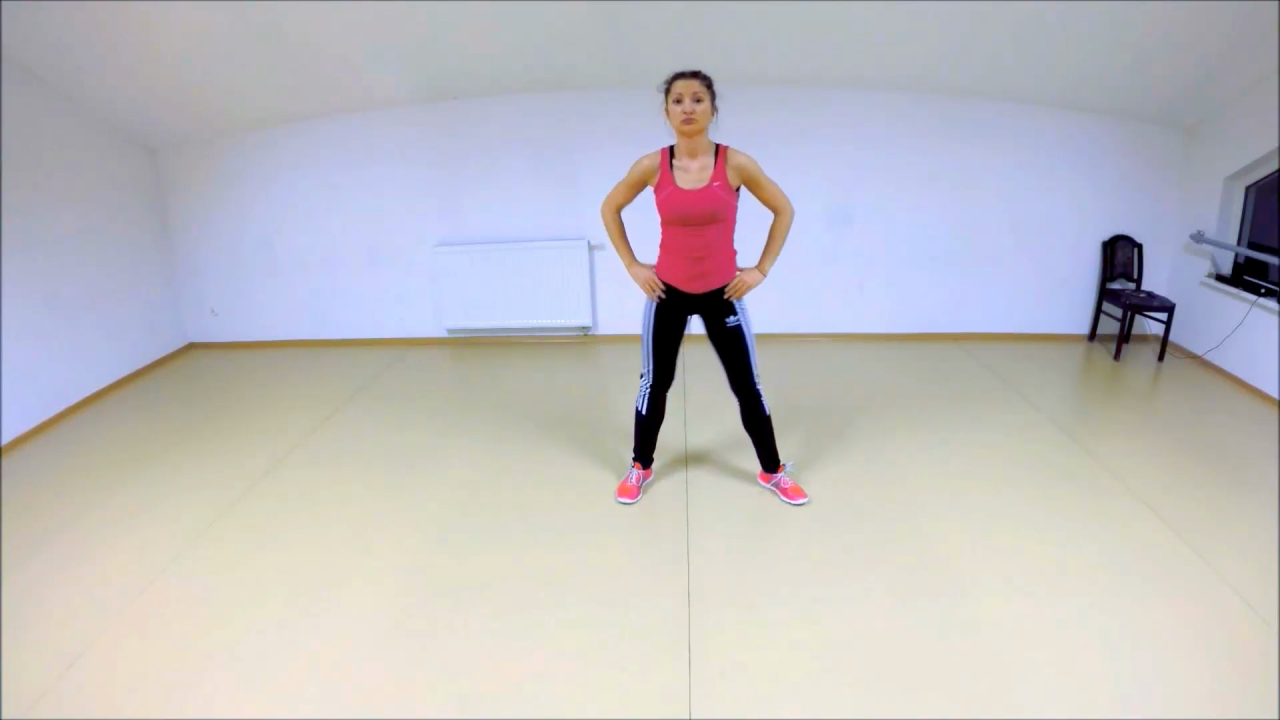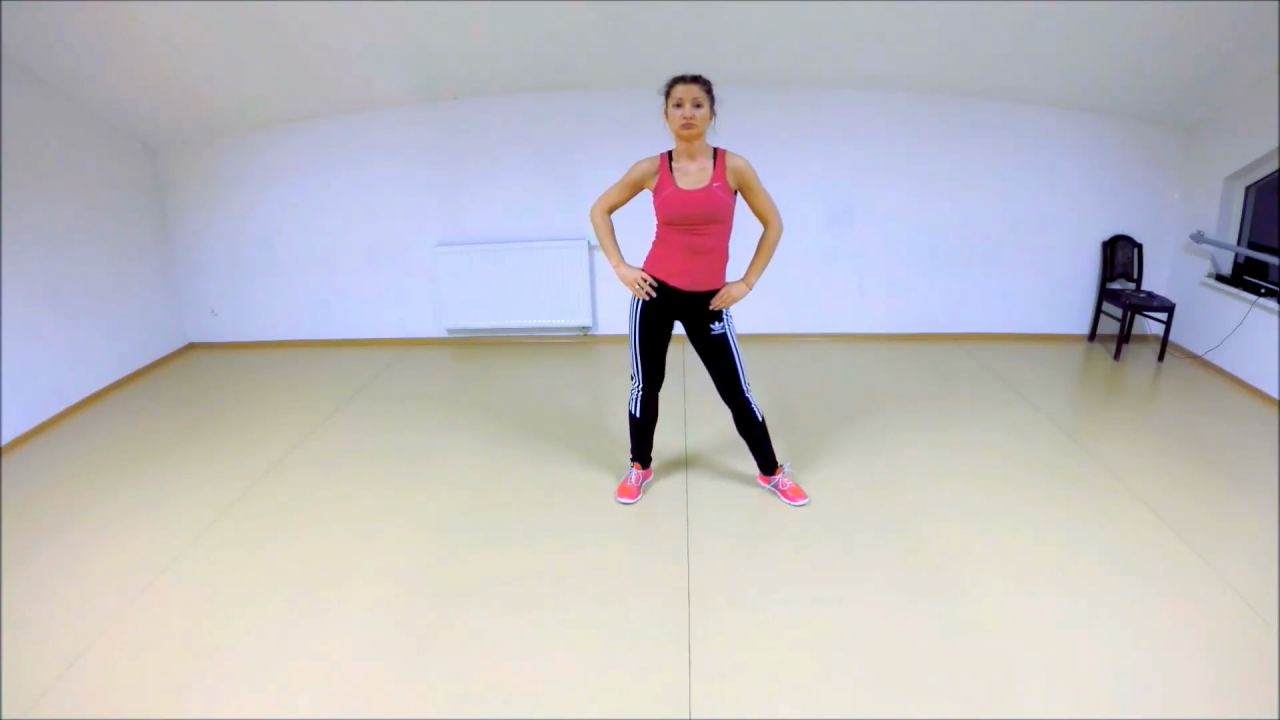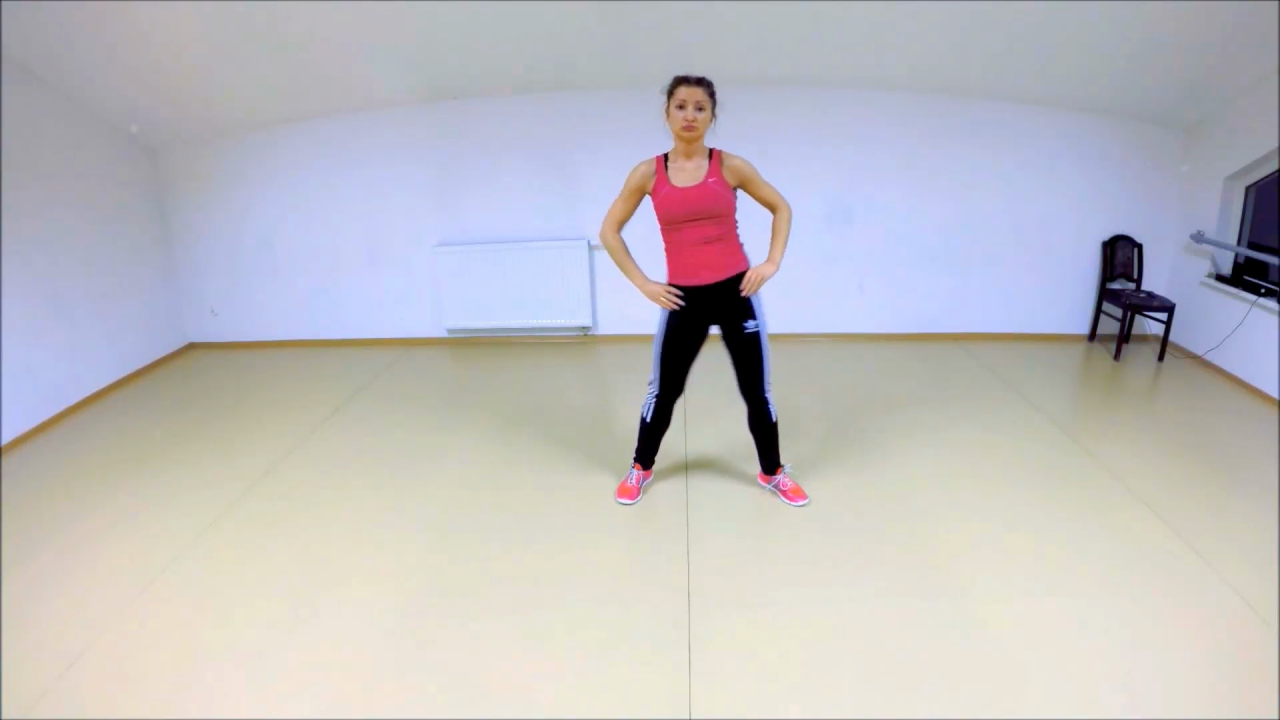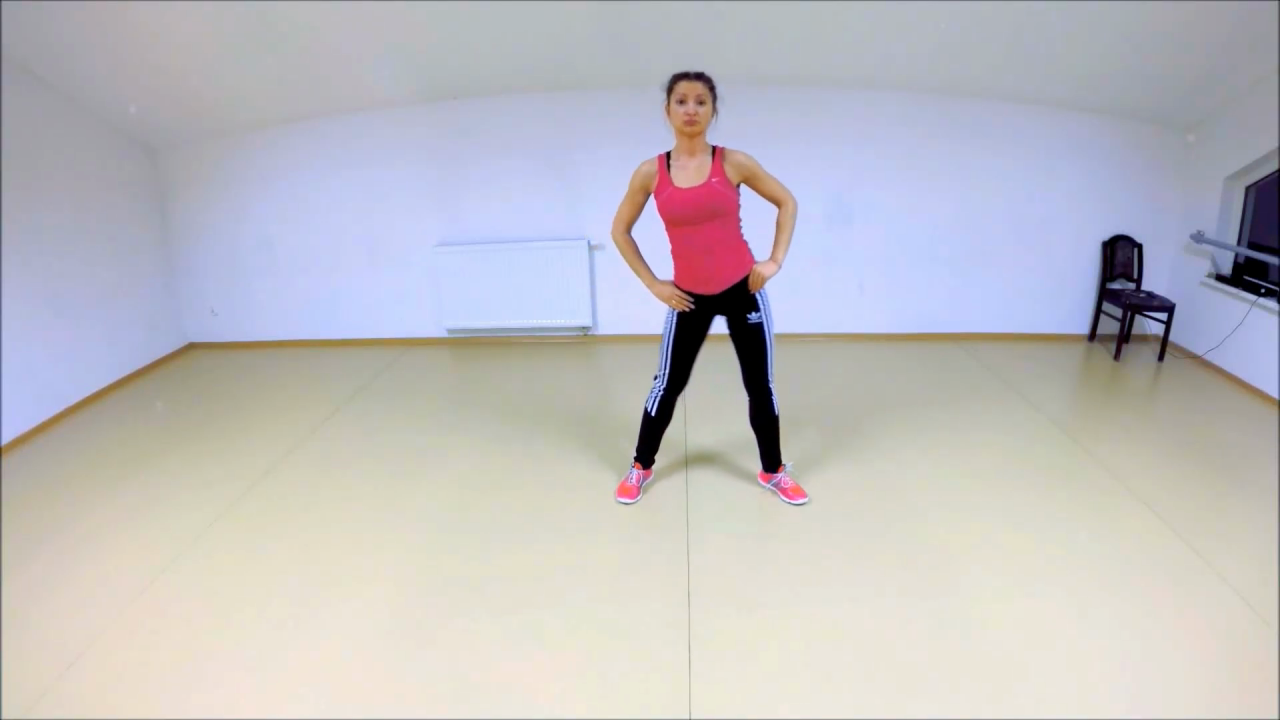
dt=0.5s
person 1, frame 1
left shoulder: (736, 163)
right shoulder: (652, 166)
left elbow: (784, 211)
right elbow: (610, 208)
left wrist: (761, 270)
right wrist: (632, 265)
left hip: (722, 293)
right hip: (667, 292)
left knee: (747, 386)
right knee: (655, 382)
left ankle: (772, 471)
right ankle: (641, 466)
person 1, frame 2
left shoulder: (734, 167)
right shoulder: (650, 170)
left elbow: (773, 224)
right elbow: (600, 210)
left wrist: (747, 282)
right wrist: (619, 266)
left hip: (708, 300)
right hip: (655, 293)
left knee: (736, 392)
right knee: (646, 386)
left ankle: (771, 472)
right ankle: (639, 467)
person 1, frame 3
left shoulder: (730, 166)
right shoulder: (647, 172)
left elbow: (781, 207)
right elbow: (610, 232)
left wrist: (772, 260)
right wrist: (643, 283)
left hip: (736, 292)
right hip: (684, 298)
left knee: (757, 390)
right knee: (664, 390)
left ankle: (772, 472)
right ankle: (641, 468)
person 1, frame 4
left shoulder: (733, 162)
right shoulder: (651, 172)
left elbow: (786, 201)
right elbow: (620, 230)
left wrist: (775, 260)
right wrist: (653, 283)
left hip: (743, 289)
right hip: (689, 297)
left knee: (760, 385)
right knee: (668, 384)
left ankle: (772, 471)
right ankle: (641, 466)
